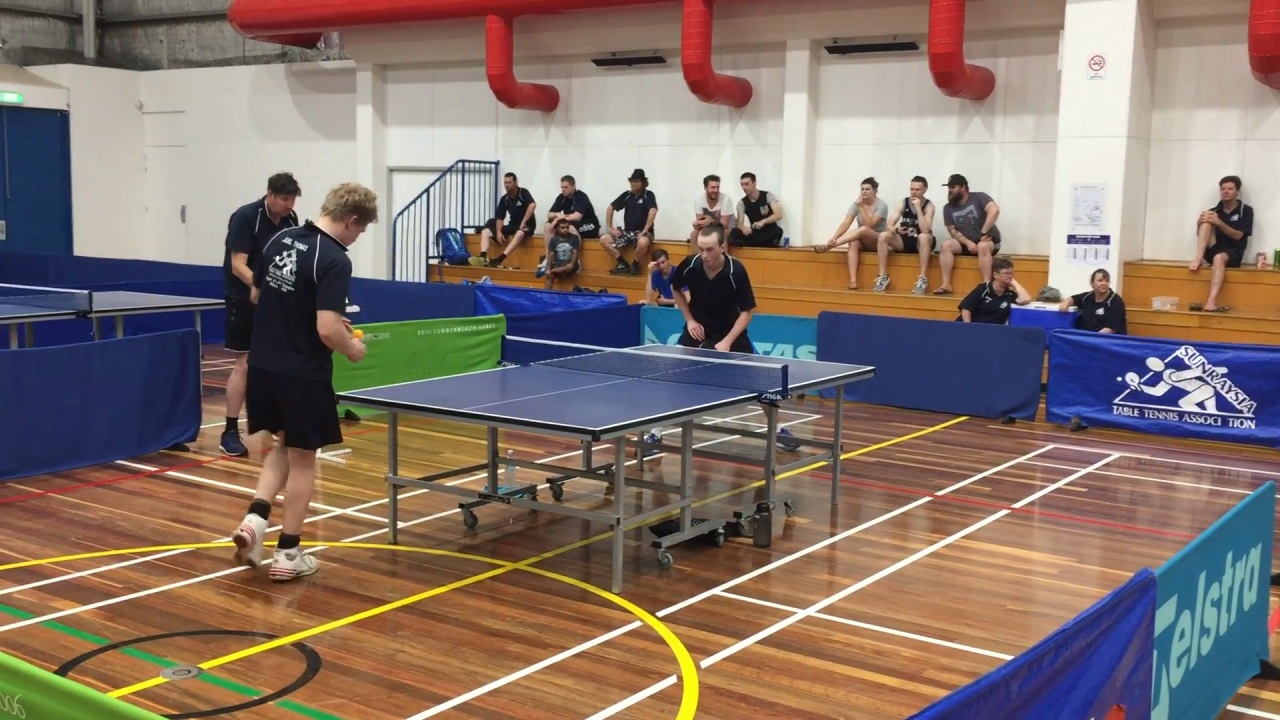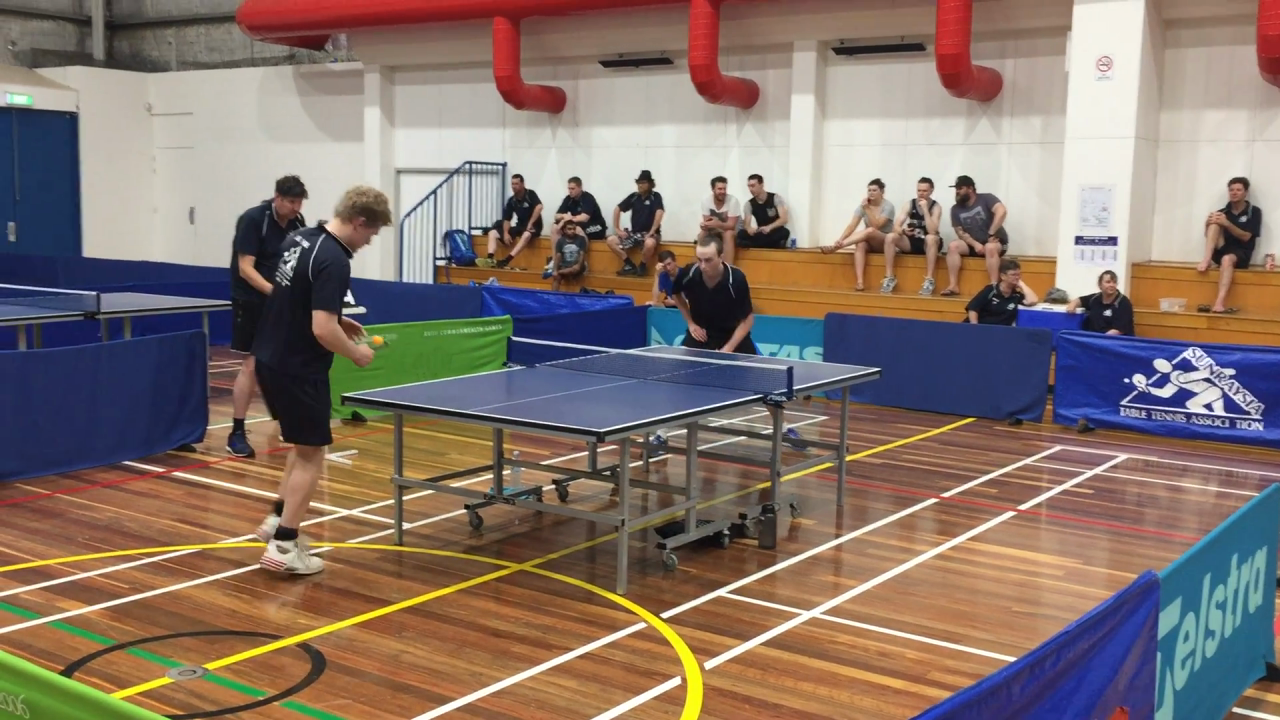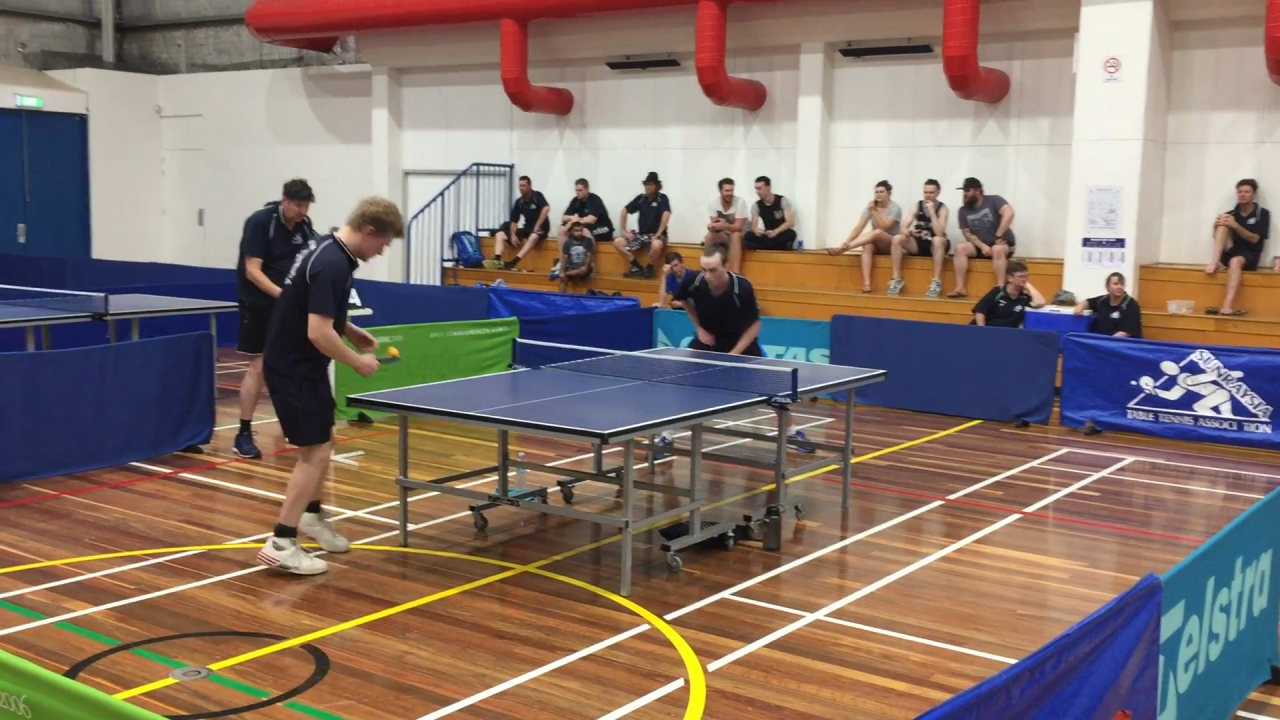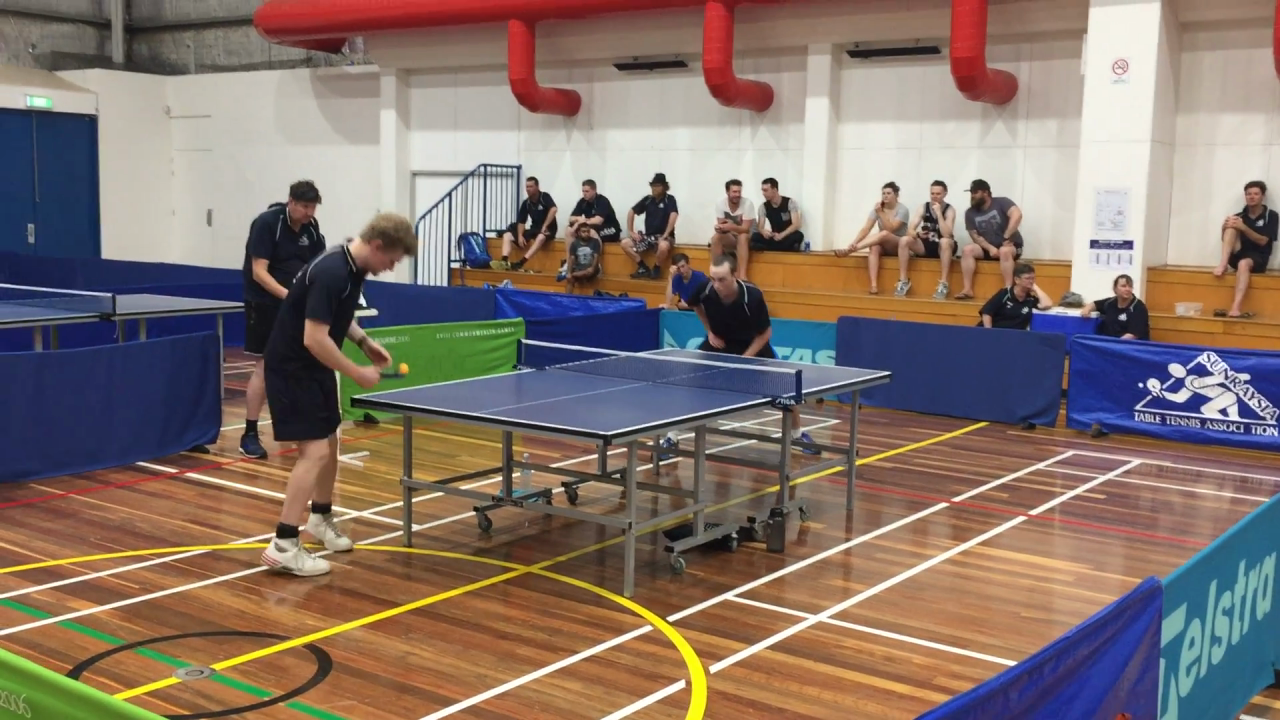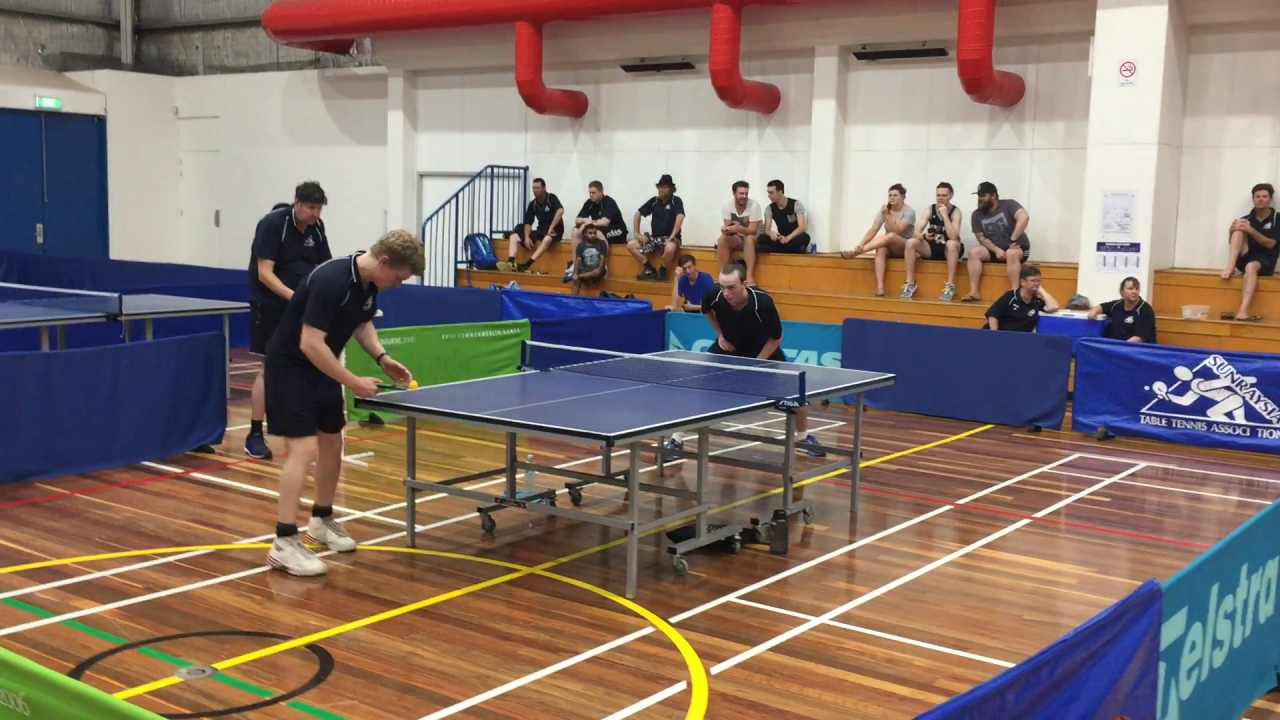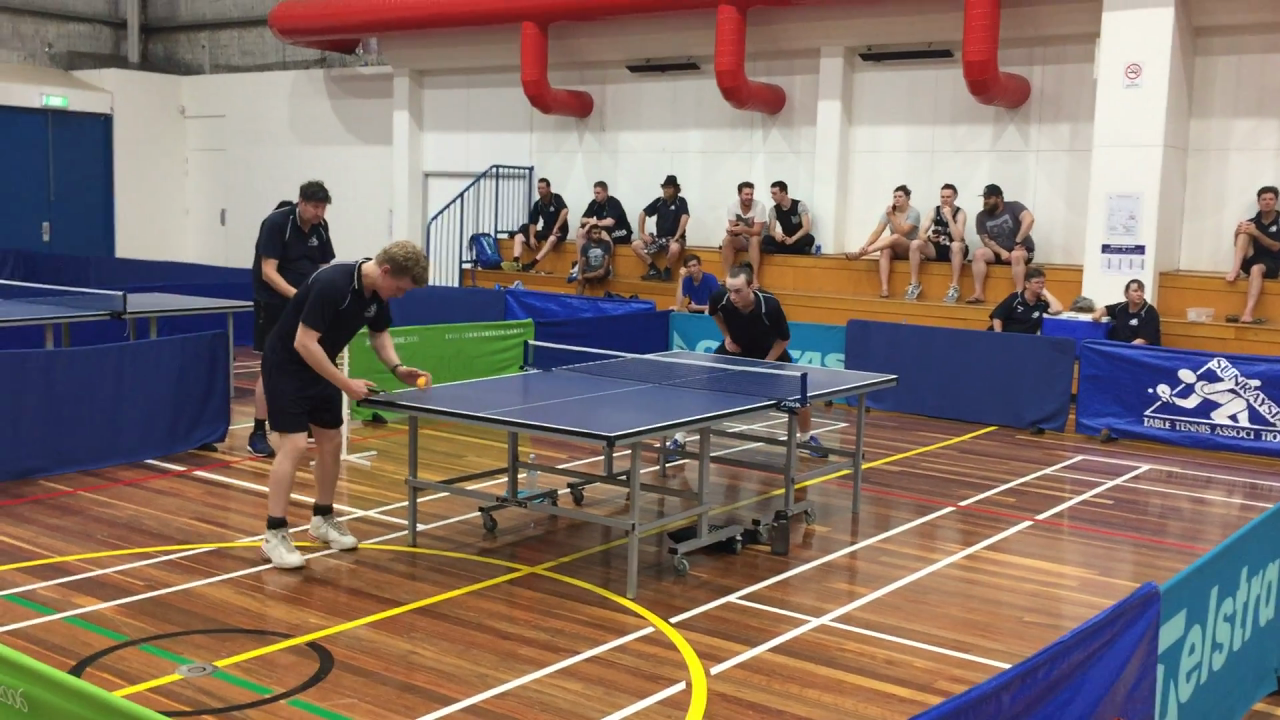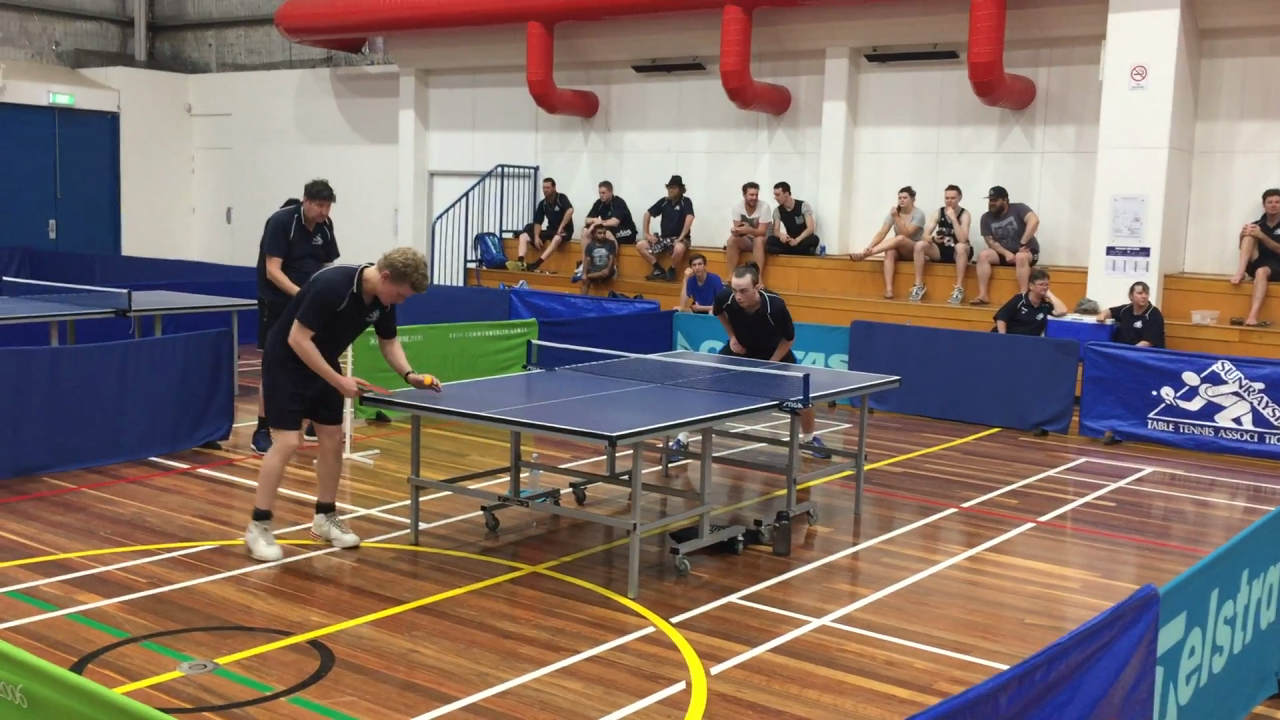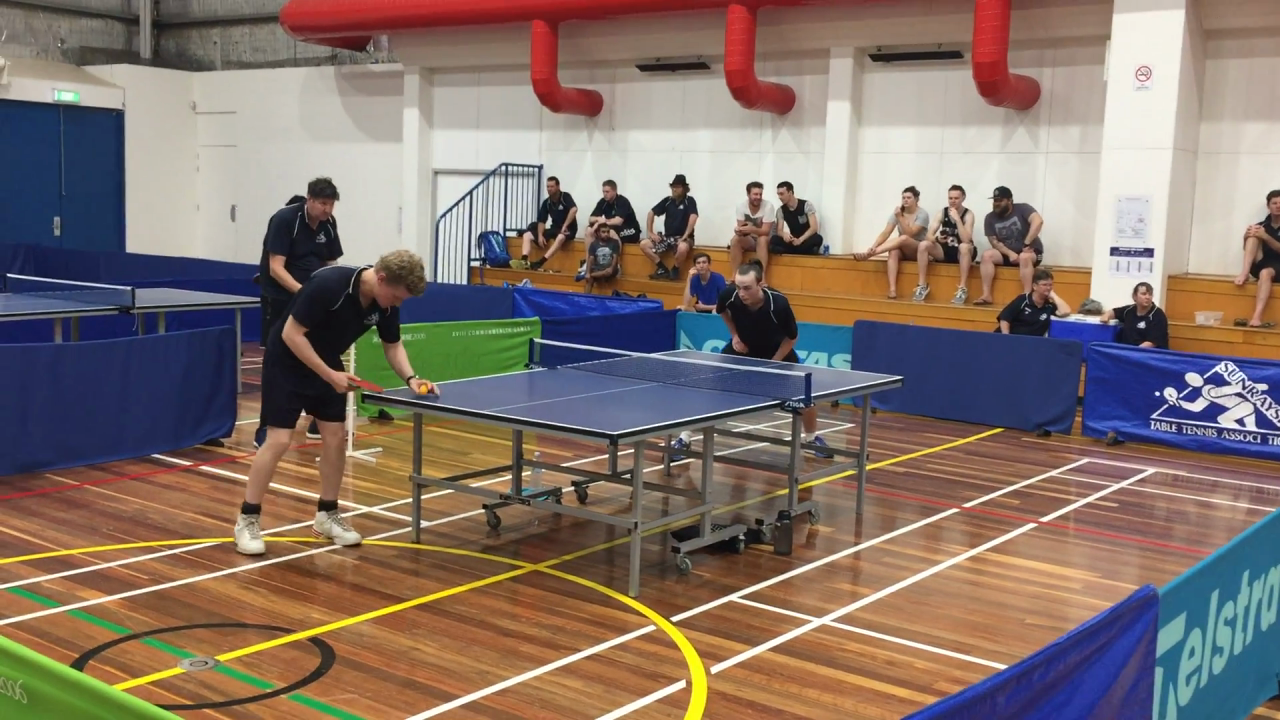
dt=0.1s
person 1, frame 1
left shoulder: (282, 240)
right shoulder: (335, 261)
left elbow: (258, 296)
right elbow: (327, 329)
right wrist: (351, 347)
left hip: (263, 367)
right hip: (301, 375)
left knee: (284, 448)
right knee: (304, 458)
left ankle: (254, 520)
right ankle: (286, 553)
person 1, frame 2
left shoulder: (299, 239)
right shoulder: (335, 260)
right elbow: (322, 329)
left wrist: (339, 321)
right wrist: (356, 352)
left hip: (272, 360)
right hip: (300, 369)
left knee: (304, 445)
right knee: (310, 455)
left ankle: (280, 519)
right ankle: (282, 547)
person 1, frame 3
left shoulder: (325, 251)
right shoulder: (331, 265)
right elbow: (318, 333)
left wrist: (351, 328)
right wrist: (358, 361)
left hip: (301, 366)
right hip: (293, 368)
left knee: (320, 446)
right knee: (316, 454)
left ankle: (310, 517)
right ankle: (280, 544)
person 1, frame 4
left shoulder: (347, 265)
right shoulder: (332, 273)
right elbow: (314, 339)
left wrist: (364, 341)
right wrist: (358, 373)
left hip: (310, 369)
right hip: (291, 368)
left knee: (329, 444)
right knee: (314, 452)
left ankle: (319, 518)
right ankle: (283, 546)
person 1, frame 5
left shoulder: (372, 283)
right shoulder: (332, 280)
left elbow: (363, 324)
right elbow: (309, 343)
left wrist: (382, 358)
right wrist: (353, 382)
left hip: (321, 368)
right hip: (290, 367)
left knee: (332, 445)
right knee: (304, 451)
left ankle: (321, 521)
right ankle: (284, 543)
person 1, frame 6
left shoulder: (377, 292)
right shoulder: (333, 283)
left elbow: (379, 333)
right elbow: (304, 342)
left wrist: (398, 367)
right wrist: (345, 383)
left hip: (321, 367)
right hip: (287, 364)
left knee: (331, 442)
right knee: (295, 445)
left ankle: (322, 520)
right ankle: (274, 535)
person 1, frame 7
left shoulder: (387, 299)
right shoulder: (332, 284)
left elbow: (388, 340)
right elbow: (297, 338)
left wrist: (410, 374)
right wrist: (337, 380)
left hip: (326, 366)
right hip: (287, 361)
left knee: (332, 440)
right knee: (286, 443)
left ankle: (325, 518)
right ankle: (259, 526)
person 1, frame 8
left shoulder: (387, 302)
right shoulder: (328, 285)
left elbow: (393, 345)
right elbow: (291, 334)
left wrist: (411, 378)
right wrist: (330, 376)
left hip: (326, 364)
right hip: (287, 361)
left knee: (336, 437)
right knee: (279, 440)
left ankle: (327, 515)
right ankle: (247, 519)
person 2, frame 1
left shoulder: (290, 220)
right shoulder: (245, 217)
right elbow: (238, 266)
right hip: (245, 299)
right knee: (245, 364)
right ankle: (230, 433)
person 2, frame 2
left shoulder: (298, 222)
right shoulder: (252, 219)
right elbow: (245, 269)
right wrist: (274, 291)
right hip: (252, 301)
right knee: (251, 365)
right ankle: (237, 434)
person 2, frame 3
left shoulder: (304, 226)
right shoulder: (260, 222)
right elbow: (252, 271)
right wrist: (281, 294)
right hip: (259, 302)
right knee: (258, 367)
right ankle: (243, 435)
person 2, frame 4
left shoulder: (311, 227)
right shoulder: (266, 223)
right elbow: (259, 272)
right wrist: (288, 295)
right hip: (265, 303)
right knee: (264, 367)
right ankle: (249, 435)
person 2, frame 5
left shoulder: (317, 228)
right shoulder: (272, 224)
left elbow: (319, 268)
right elbow: (264, 273)
right wrist: (292, 296)
right hip: (271, 303)
right ankle: (255, 435)
person 2, frame 6
left shoulder: (321, 227)
right shoulder: (276, 223)
left elbow: (323, 268)
right elbow: (268, 271)
right wrist: (296, 295)
right hip: (274, 302)
right ankle: (258, 433)
person 2, frame 7
left shoulder: (326, 226)
right shoulder: (281, 221)
left elbow: (327, 266)
right elbow: (272, 270)
right wrist: (300, 294)
right hip: (279, 301)
left ankle: (315, 424)
right ankle: (261, 431)
person 2, frame 8
left shoulder: (329, 224)
right shoulder: (284, 219)
left elbow: (330, 264)
right elbow: (275, 268)
right hip: (281, 298)
left ankle: (318, 421)
right ankle: (264, 428)
person 3, frame 1
left shoulder: (737, 271)
right shoulder: (689, 266)
left elbow: (748, 312)
right elbow: (676, 289)
left wrist: (727, 341)
right wrist: (689, 319)
left hip: (731, 331)
right hip: (699, 329)
left ankle: (778, 430)
person 3, frame 2
left shoulder: (736, 279)
right shoulder: (688, 274)
left elbow: (747, 319)
right elbow: (675, 293)
left wrist: (728, 349)
right wrist: (691, 323)
left hip: (734, 335)
right hip: (701, 333)
left ankle: (784, 428)
right ankle: (661, 433)
person 3, frame 3
left shoulder: (742, 288)
right shoulder: (693, 282)
left elbow: (754, 326)
right elbow: (682, 299)
left wrist: (733, 355)
right wrist: (698, 327)
left hip: (740, 340)
right hip: (707, 339)
left ankle: (791, 432)
right ankle: (667, 434)
person 3, frame 4
left shoulder: (753, 296)
right shoulder: (705, 289)
left elbow: (765, 333)
right elbow: (694, 304)
right wrist: (710, 331)
left hip: (752, 346)
right hip: (719, 342)
left ankle: (798, 434)
person 3, frame 5
left shoulder: (765, 302)
right shoulder: (714, 296)
left elbow: (776, 338)
right wrist: (720, 334)
left hip: (763, 350)
right hip: (729, 347)
left ankle: (804, 435)
person 3, frame 6
left shoulder: (770, 305)
right shoulder: (720, 298)
left elbow: (783, 339)
right wrist: (728, 336)
left hip: (769, 352)
right hip: (735, 348)
left ankle: (807, 437)
right ankle: (680, 438)
person 3, frame 7
left shoulder: (775, 306)
right shoulder: (726, 298)
left elbow: (788, 339)
right wrist: (732, 337)
left hip: (774, 352)
right hip: (739, 348)
left ankle: (809, 438)
person 3, frame 8
left shoulder: (779, 304)
right shoulder: (729, 295)
left elbow: (791, 338)
right wrist: (734, 335)
left hip: (777, 351)
right hip: (742, 346)
left ankle: (811, 437)
